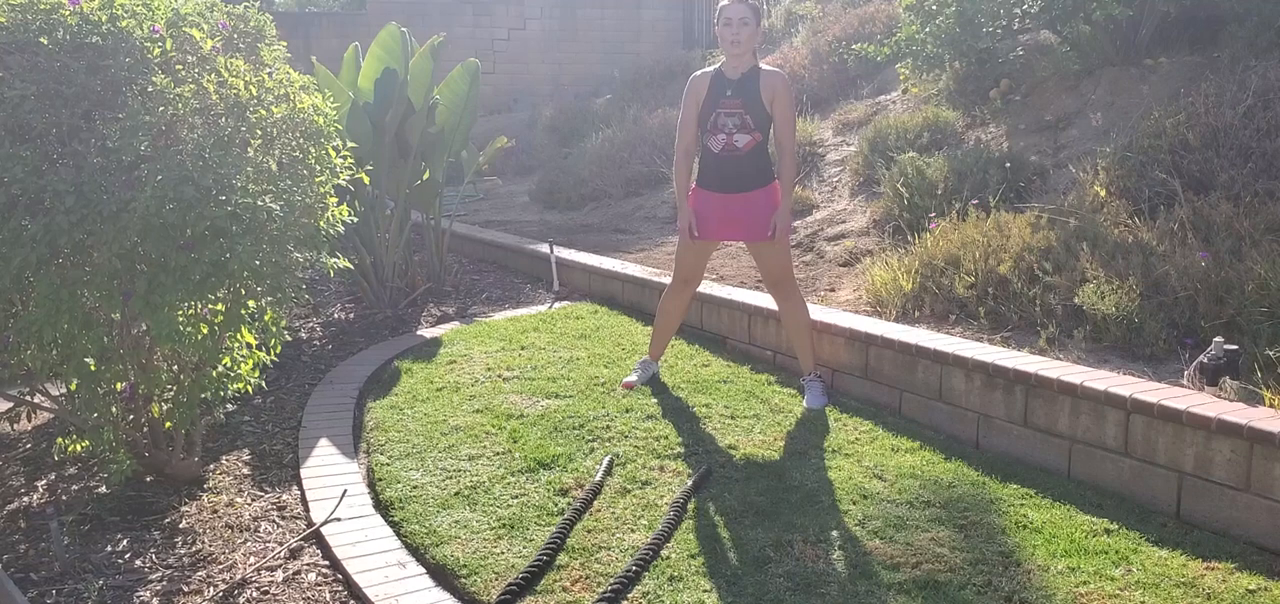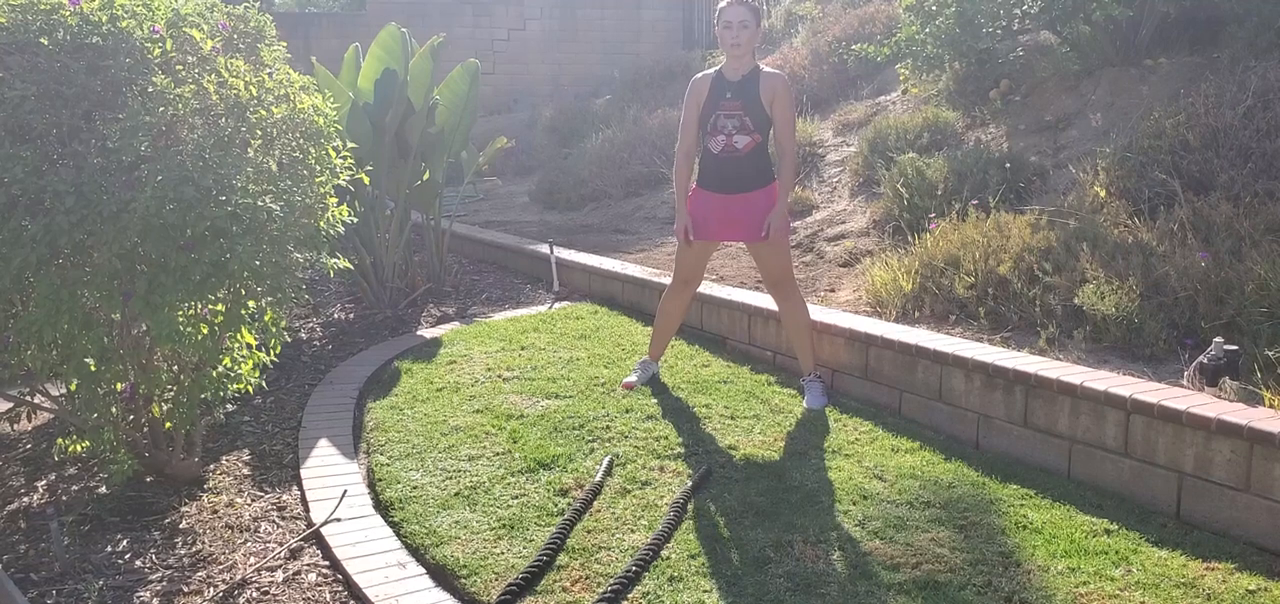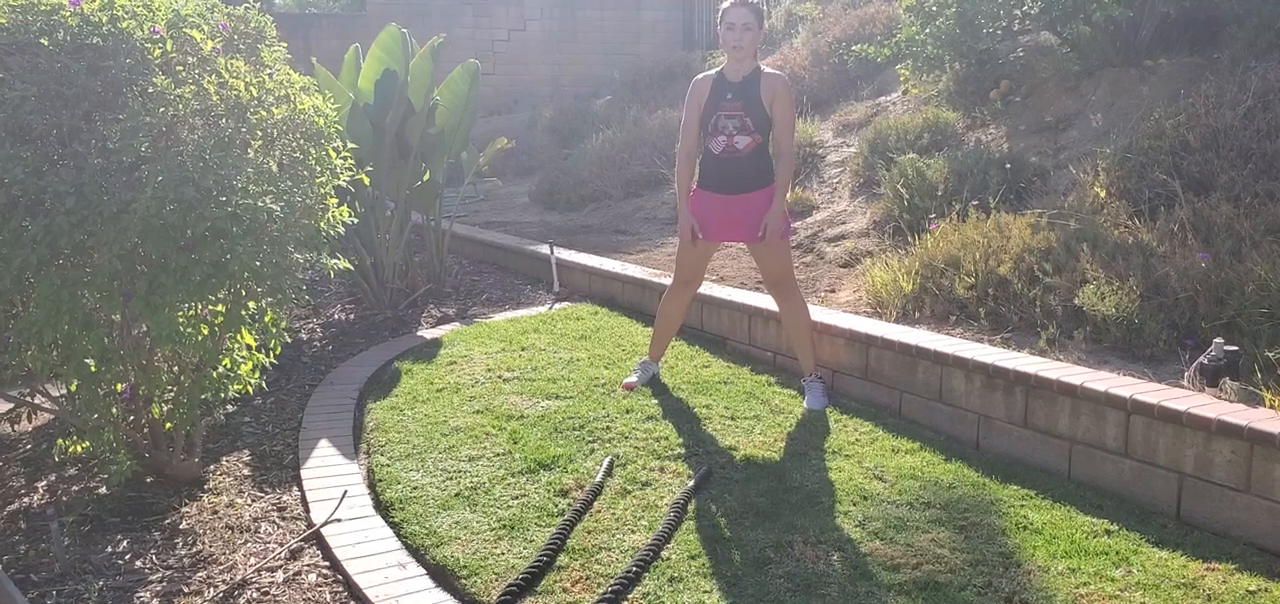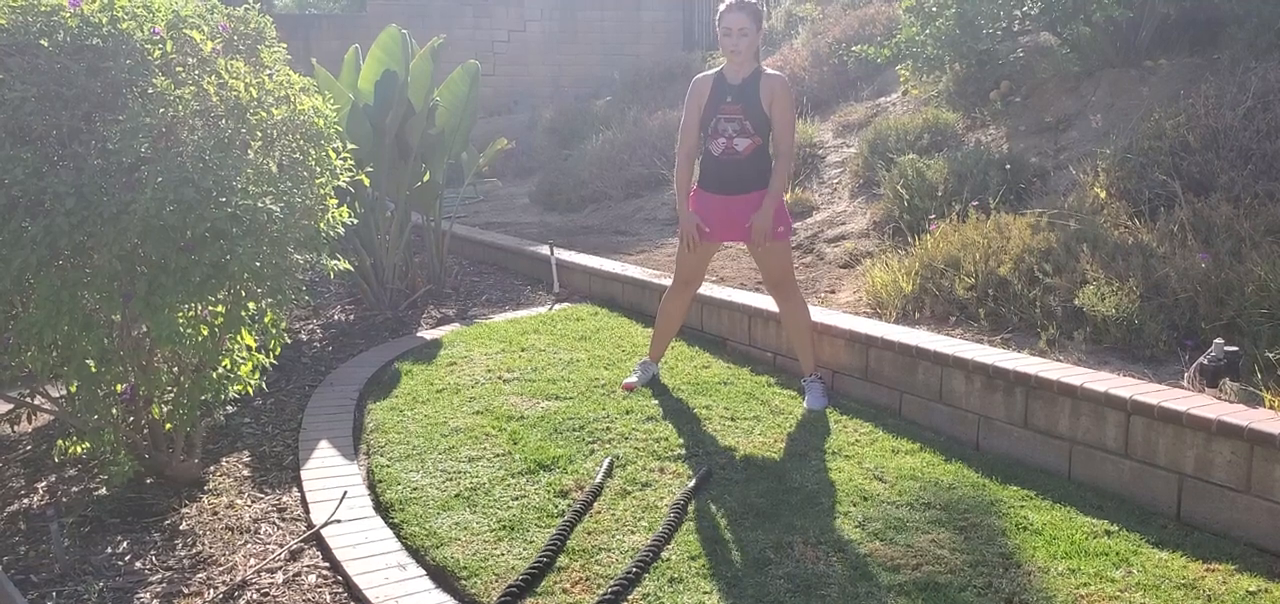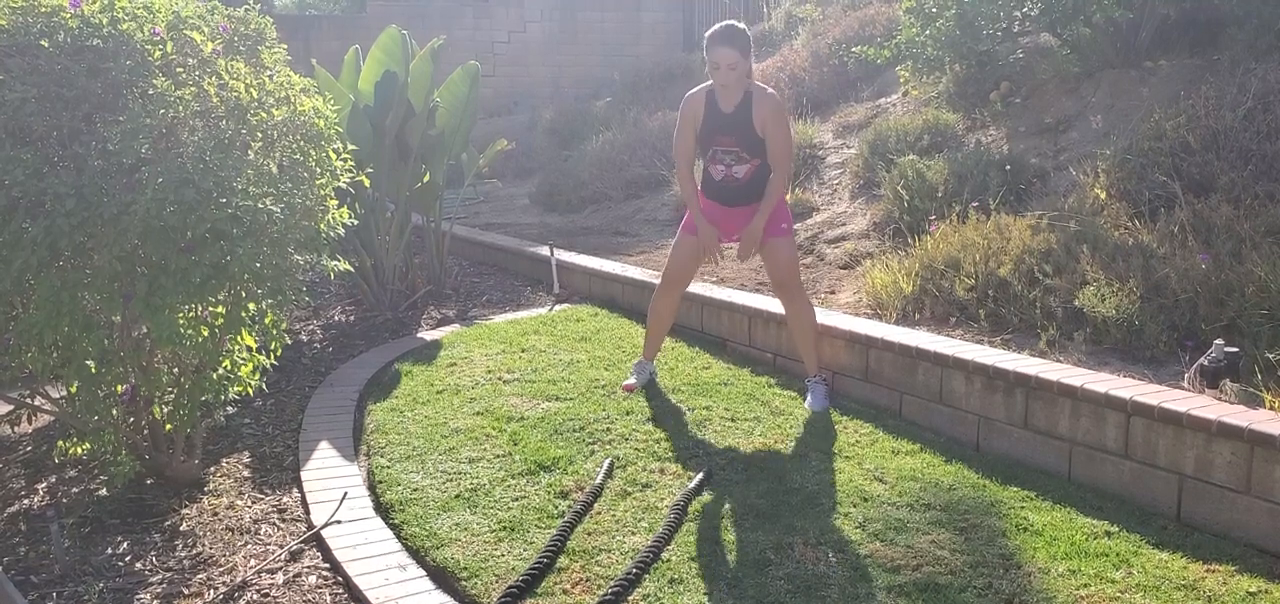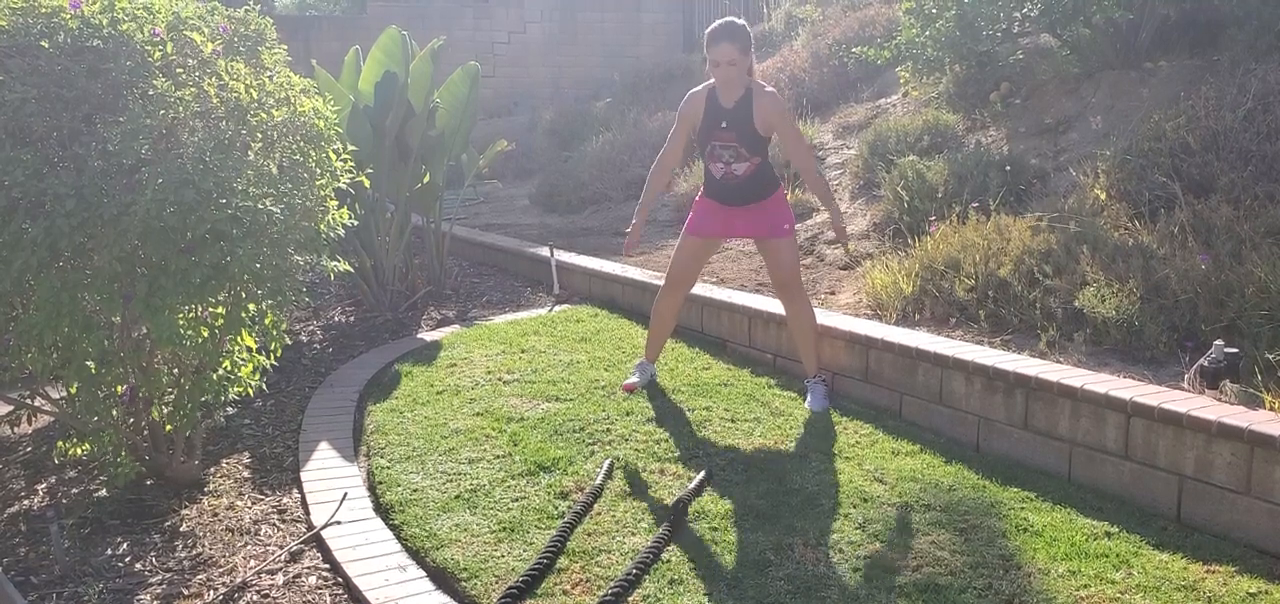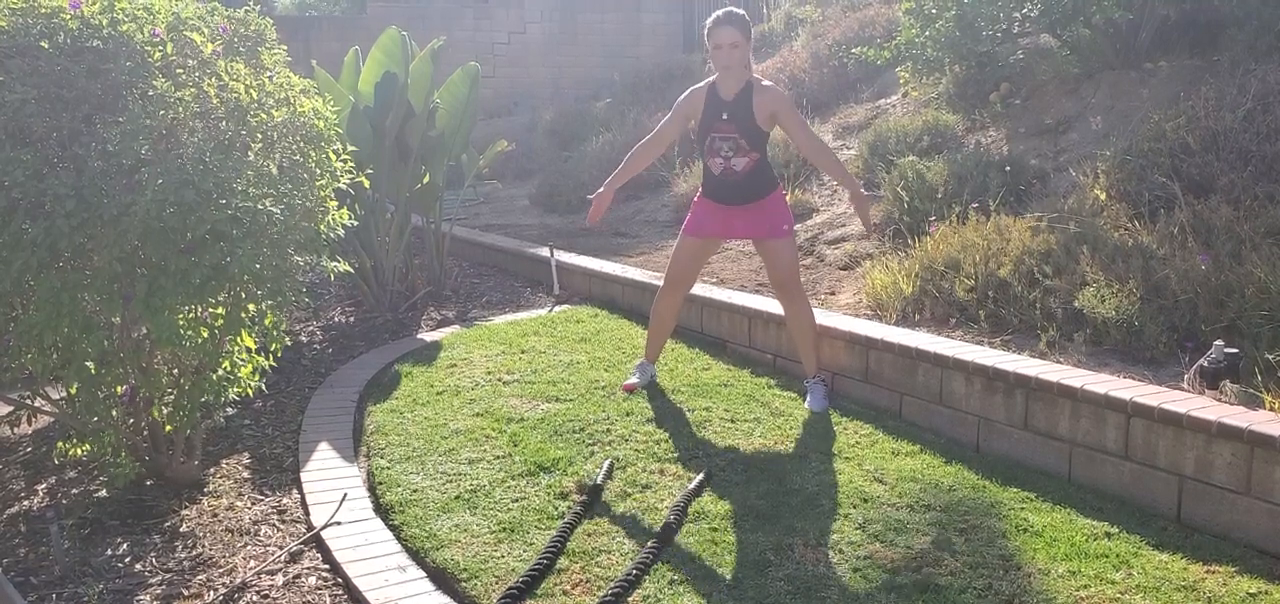
dt=0.5s
person 1, frame 1
left shoulder: (774, 81)
right shoulder: (700, 82)
left elbow: (787, 150)
right elbow: (684, 149)
left wrist: (785, 207)
right wrist: (682, 207)
left hip: (759, 198)
right hip: (708, 198)
left knee: (783, 286)
right knee: (682, 282)
left ankle: (812, 376)
right ankle: (650, 361)
person 1, frame 2
left shoulder: (773, 83)
right shoulder: (701, 84)
left elbow: (787, 151)
right elbow: (685, 150)
left wrist: (780, 208)
right wrist: (681, 209)
left hip: (758, 199)
right hip: (707, 198)
left knee: (783, 286)
right knee: (682, 282)
left ankle: (811, 377)
right ankle: (650, 362)
person 1, frame 3
left shoulder: (774, 84)
right shoulder: (702, 85)
left elbow: (785, 152)
right elbow: (686, 151)
left wrist: (777, 208)
right wrist: (683, 210)
left hip: (758, 199)
right hip: (708, 199)
left knee: (783, 287)
right knee: (682, 283)
left ankle: (812, 377)
right ankle: (650, 362)
person 1, frame 4
left shoulder: (774, 85)
right shoulder: (702, 85)
left elbow: (784, 153)
right elbow: (686, 151)
left wrist: (768, 209)
right wrist: (684, 209)
left hip: (758, 200)
right hip: (708, 200)
left knee: (783, 287)
right knee: (683, 284)
left ankle: (811, 377)
right ankle: (650, 363)
person 1, frame 5
left shoulder: (768, 104)
right shoulder: (694, 103)
left elbow: (782, 170)
right elbow: (683, 168)
left wrist: (756, 228)
right wrist: (702, 225)
left hip: (762, 207)
right hip: (711, 205)
left knee: (789, 288)
right knee: (670, 284)
left ankle: (815, 378)
right ankle: (645, 363)
person 1, frame 6
left shoulder: (767, 102)
right shoulder: (695, 101)
left elbow: (804, 160)
right elbow: (668, 160)
left wrist: (833, 211)
right wrist: (641, 215)
left hip: (765, 205)
right hip: (713, 205)
left knee: (790, 290)
right knee: (673, 284)
left ankle: (815, 379)
right ankle: (647, 365)
person 1, frame 7
left shoulder: (768, 96)
right shoulder: (696, 97)
left elbow: (812, 146)
right elbow: (654, 144)
left wrist: (854, 190)
right wrist: (609, 187)
left hip: (763, 204)
right hip: (711, 205)
left knee: (789, 290)
right knee: (672, 285)
left ankle: (815, 379)
right ankle: (646, 365)
